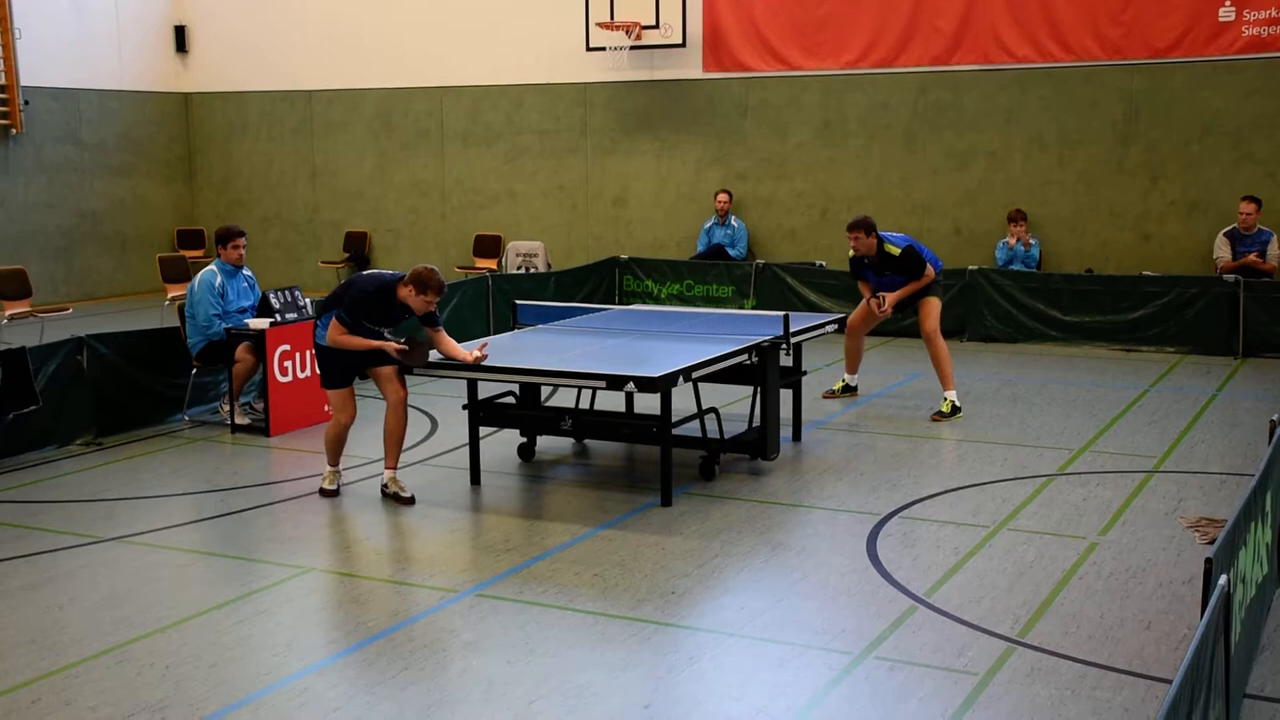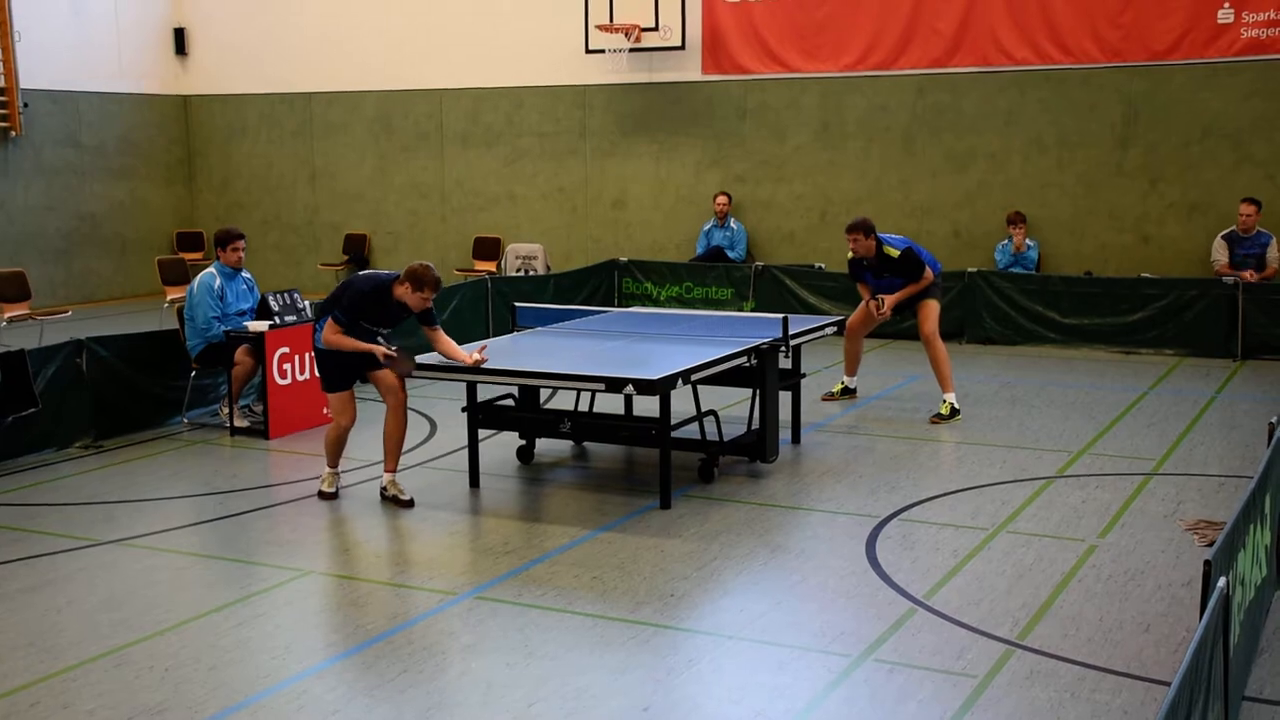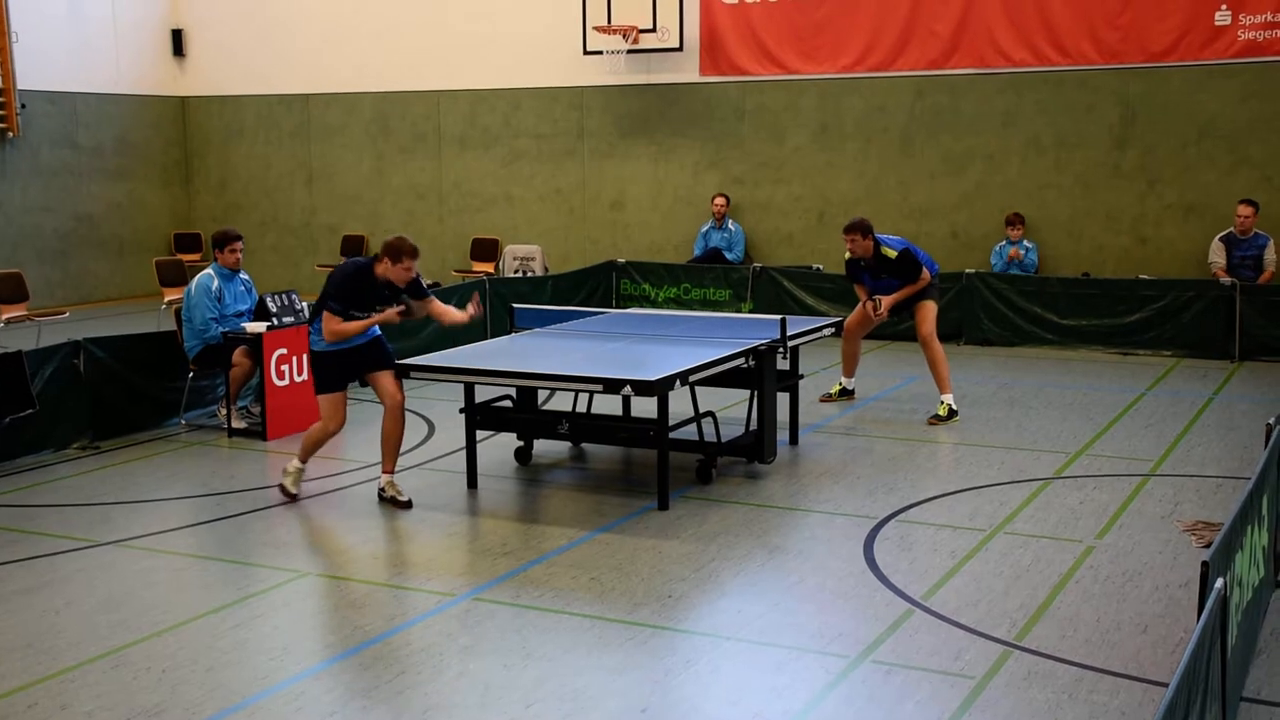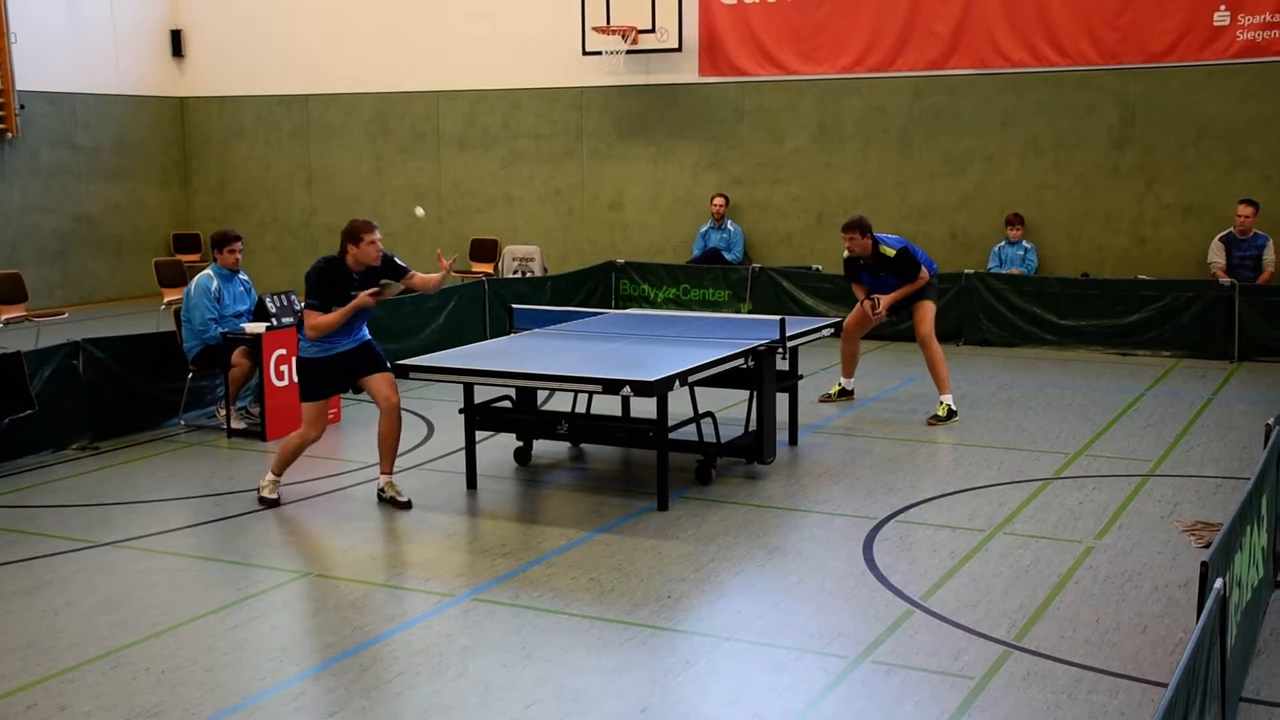
dt=0.2s
person 1, frame 1
left shoulder: (422, 296)
right shoulder: (368, 291)
left elbow: (439, 338)
right elbow: (335, 337)
left wrist: (466, 356)
right wrist: (382, 346)
left hip: (374, 335)
right hip: (335, 338)
left knee: (398, 396)
right knee: (344, 416)
left ankle: (390, 478)
right ankle: (332, 471)
person 1, frame 2
left shoulder: (418, 296)
right shoulder: (364, 291)
left elbow: (437, 337)
right elbow: (329, 337)
left wrist: (466, 358)
right wrist: (372, 349)
left hip: (371, 339)
right hip: (335, 342)
left knee: (398, 399)
right knee: (344, 420)
left ankle: (389, 481)
right ankle: (331, 472)
person 1, frame 3
left shoulder: (404, 277)
right shoulder: (348, 277)
left elbow: (435, 308)
right elbow: (331, 333)
left wrist: (463, 316)
right wrist: (379, 319)
left hip: (367, 338)
right hip: (329, 345)
left knee: (395, 401)
right knee: (333, 423)
left ankle: (387, 481)
right ankle: (296, 467)
person 1, frame 4
left shoulder: (381, 261)
right shoulder: (322, 272)
left elbow: (421, 282)
right elbow: (313, 331)
left wrist: (443, 274)
right wrist: (354, 305)
left hip: (357, 342)
right hip: (318, 353)
left knee: (391, 402)
right knee: (312, 432)
left ankle: (386, 483)
right ankle: (272, 478)
person 2, frame 1
left shoulder: (901, 250)
right shoulder: (856, 256)
left elbow: (929, 274)
right elbow: (863, 280)
left wrist: (896, 296)
right wrist: (870, 298)
left hip: (925, 282)
right hip: (887, 289)
left knee: (930, 332)
right knee: (853, 326)
left ankle: (951, 400)
right ankle: (849, 383)
person 2, frame 2
left shoulder: (900, 252)
right shoulder: (854, 259)
left elbow: (927, 277)
right elbow: (862, 282)
left wrist: (895, 298)
right wrist: (869, 300)
left hip: (924, 284)
right hip: (885, 290)
left knee: (929, 334)
right knee: (852, 328)
left ankle: (950, 402)
right ankle: (848, 385)
person 2, frame 3
left shoulder: (897, 253)
right shoulder: (851, 259)
left elbow: (924, 278)
right elbow: (859, 283)
left wrist: (892, 300)
right wrist: (866, 301)
left hip: (921, 285)
right hip: (883, 291)
left knee: (926, 335)
right knee: (850, 329)
left ankle: (948, 404)
right ankle: (846, 386)
person 2, frame 4
left shoulder: (895, 251)
right shoulder: (850, 258)
left elbow: (923, 277)
right elbow: (857, 283)
left wrist: (891, 299)
right wrist: (864, 300)
left hip: (920, 285)
right hip: (882, 291)
left knee: (925, 335)
right knee: (849, 329)
left ankle: (947, 404)
right ankle: (846, 387)
person 3, frame 1
left shoulder: (246, 274)
right shoulder: (208, 279)
left elbow: (259, 310)
right elbow: (210, 327)
right hip: (209, 342)
right knee: (249, 354)
left ankle: (263, 399)
right ankle: (229, 403)
person 3, frame 2
left shoulder: (245, 277)
right shoulder: (207, 282)
left elbow: (258, 313)
right elbow: (209, 329)
left hip: (242, 338)
right hip: (208, 345)
right knee: (248, 357)
left ankle: (262, 402)
right ankle: (229, 405)
person 3, frame 3
left shoulder: (243, 278)
right shoulder: (205, 283)
left elbow: (256, 314)
right elbow: (207, 330)
right hip: (206, 347)
right knee: (247, 358)
left ankle: (259, 403)
right ankle: (227, 407)
person 3, frame 4
left shoulder: (242, 279)
right shoulder: (204, 284)
left elbow: (255, 314)
right elbow: (206, 331)
right hip: (205, 347)
right knee: (245, 358)
left ankle: (258, 404)
right ankle: (226, 407)
